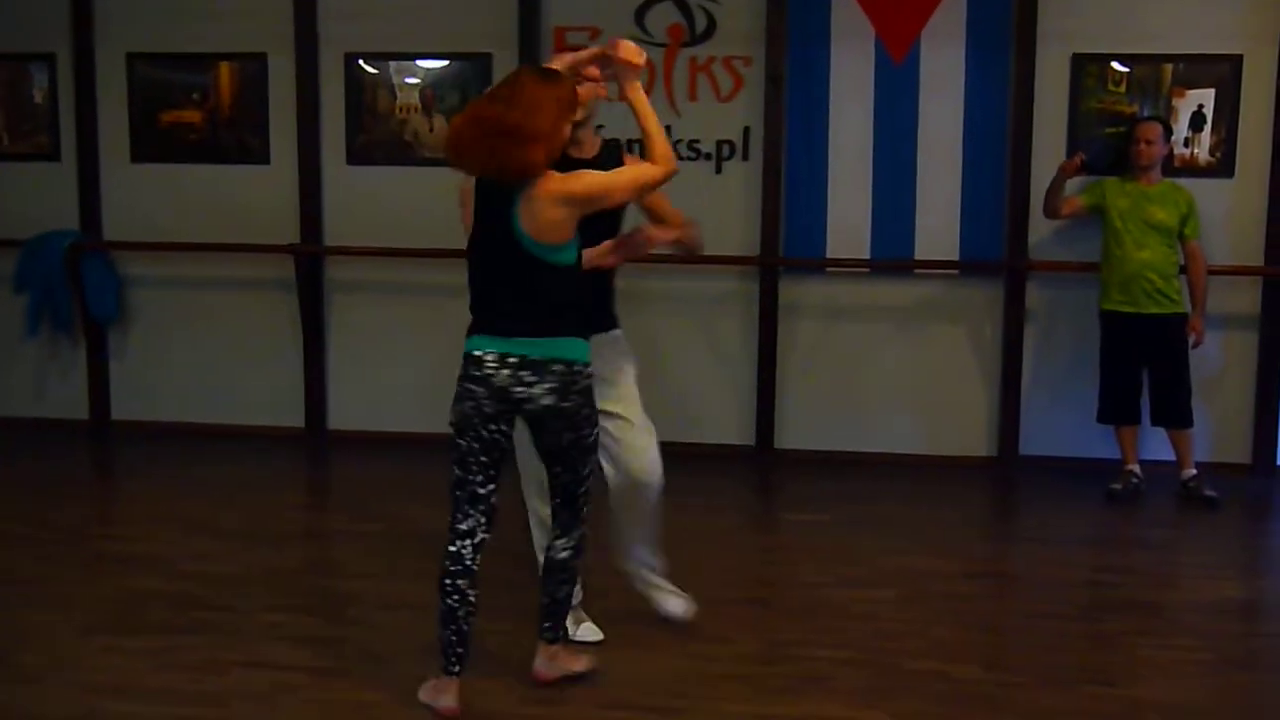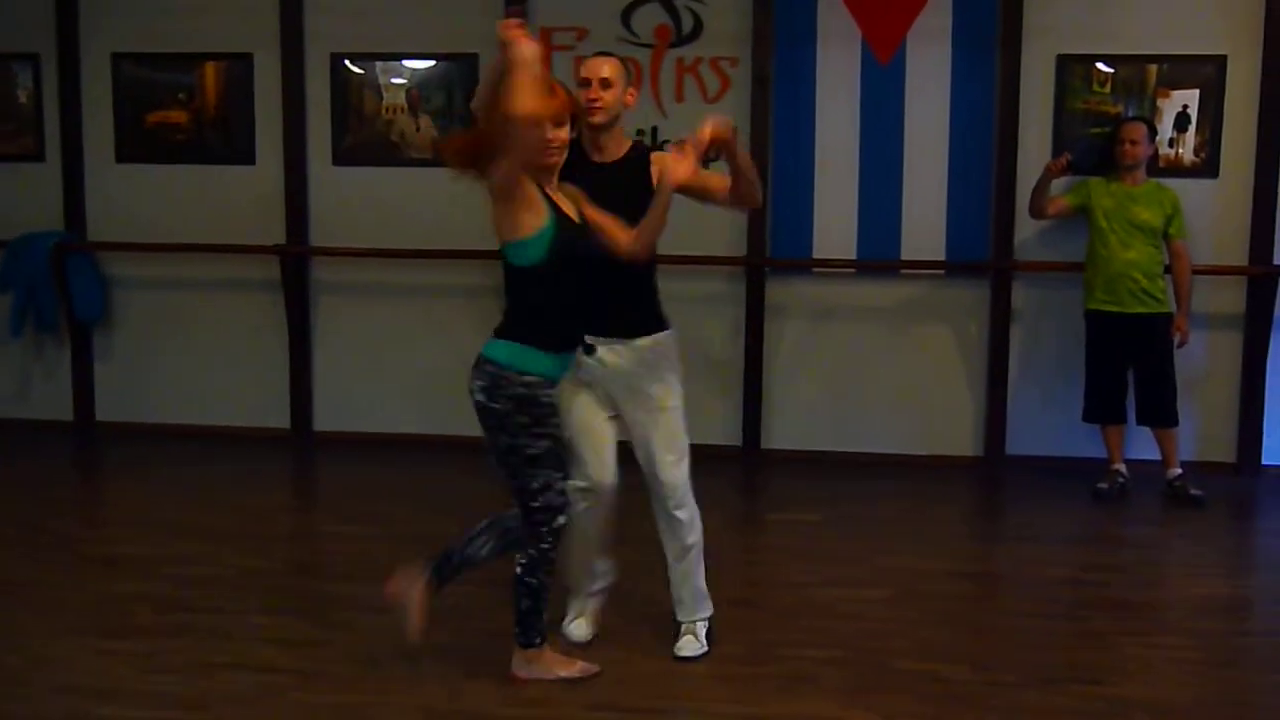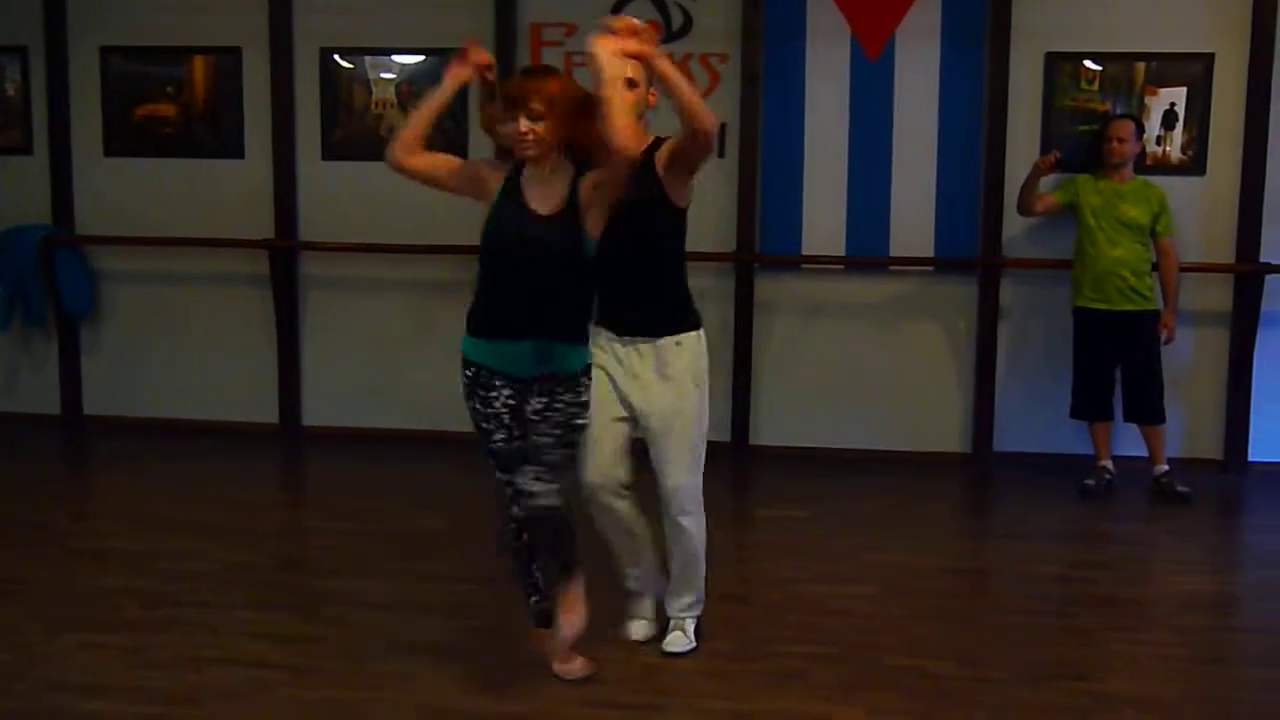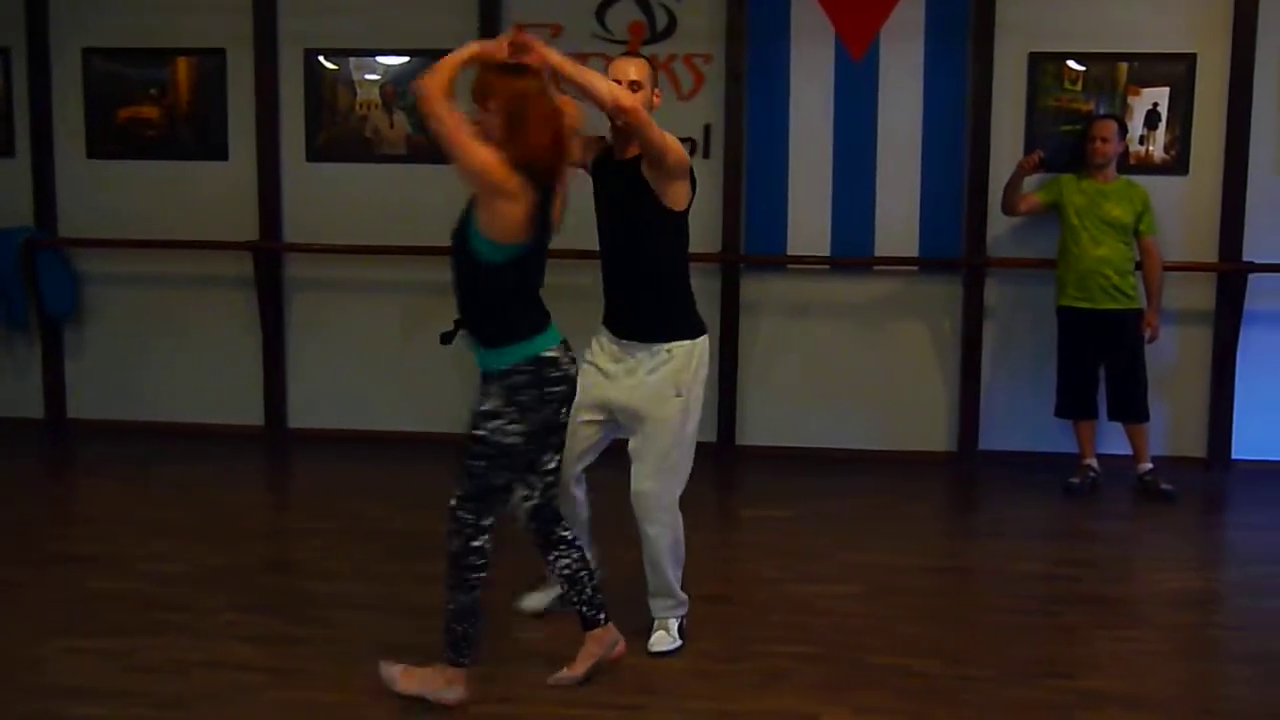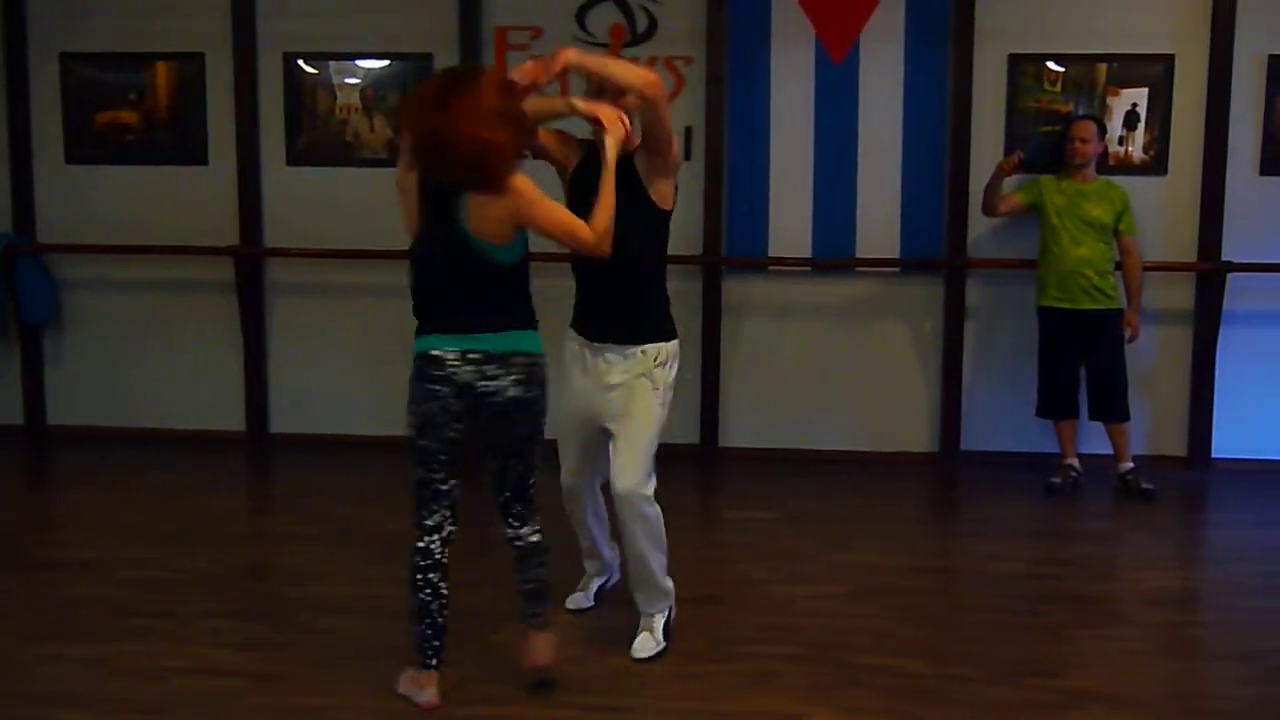
dt=0.2s
person 1, frame 1
left shoulder: (482, 192)
right shoulder: (559, 193)
right elbow: (663, 164)
left wrist: (597, 255)
right wrist: (633, 84)
left hip: (485, 372)
right hip: (558, 378)
left knee: (468, 523)
right knee: (572, 511)
right ankle: (552, 649)
person 1, frame 2
left shoulder: (563, 197)
right shoulder: (513, 187)
left elbow: (633, 246)
right elbow: (519, 116)
left wrist: (668, 187)
right wrist: (522, 54)
left hip: (508, 376)
right hip: (519, 381)
left knee: (539, 513)
right knee: (546, 517)
left ankle: (426, 578)
right ankle: (531, 652)
person 1, frame 3
left shoulder: (593, 188)
right shoulder: (493, 180)
left elbow: (622, 144)
right elbow: (402, 154)
left wrist: (606, 67)
right wrist: (455, 80)
left hip: (561, 375)
right hip: (492, 372)
left knee: (540, 500)
right knee: (527, 505)
left ankle: (568, 580)
right ankle: (549, 625)
person 1, frame 4
left shoulder: (503, 178)
right shoulder: (521, 182)
left elbow: (430, 94)
left wrist: (472, 53)
left hip: (526, 379)
right hip: (533, 368)
left knee: (469, 517)
right knee: (539, 509)
left ankle: (451, 672)
right ankle: (597, 632)
person 1, frame 5
left shoulder: (417, 181)
right shoulder: (510, 193)
left elbow: (413, 133)
right elbow: (598, 242)
left wrist: (462, 85)
right wrist: (610, 151)
left hip: (440, 374)
right hip: (516, 372)
left knee: (433, 522)
right knee: (517, 505)
left ankle: (427, 672)
right ankle: (538, 634)
person 2, frame 1
left shoulder: (626, 166)
left elbow: (691, 239)
left wrist: (667, 237)
left hip: (603, 341)
left knee: (643, 471)
right knee: (553, 482)
left ankle: (647, 572)
right ankle: (562, 602)
person 2, frame 2
left shoulder: (658, 165)
right shoulder: (557, 159)
left elbow: (749, 199)
left wrist: (729, 147)
left hip: (647, 347)
right hip: (578, 348)
left knee: (671, 485)
right knee: (595, 481)
left ankle: (694, 613)
right ankle: (587, 594)
person 2, frame 3
left shoulder: (670, 159)
left elbow: (703, 129)
left wrist: (653, 57)
left hip: (672, 346)
right hip: (607, 344)
left knee: (679, 491)
right knee: (601, 480)
left ankle: (685, 609)
right ankle: (642, 590)
person 2, frame 4
left shoulder: (667, 159)
right shoulder: (599, 155)
left elbow: (632, 118)
left wrist: (557, 61)
left hip: (671, 353)
right hip: (611, 346)
left knee: (652, 495)
right knee: (558, 466)
left ankle: (669, 612)
person 2, frame 5
left shoulder: (655, 160)
right shoulder: (575, 157)
left elbow: (650, 86)
left wrist: (574, 59)
left hip: (645, 354)
right hip: (584, 348)
left knee: (629, 484)
right knee: (575, 480)
left ankle: (656, 610)
right ankle: (600, 568)
person 3, frame 1
left shoulder: (1181, 197)
right shoulder: (1108, 189)
left elbow: (1195, 257)
right elbow: (1054, 211)
left wrist: (1198, 313)
right wrist: (1061, 177)
left hip: (1168, 313)
right hip: (1119, 312)
left knee: (1175, 397)
right knee: (1121, 396)
left ankle: (1189, 475)
right ankle: (1131, 471)
person 3, frame 2
left shoulder: (1166, 198)
right shoulder: (1092, 190)
left elbow: (1179, 257)
right elbow: (1040, 211)
left wrist: (1183, 312)
right wrist: (1046, 178)
left hip: (1153, 313)
right hip: (1104, 312)
left knee: (1160, 396)
right knee: (1107, 395)
left ankle: (1174, 474)
right ankle: (1117, 470)
person 3, frame 3
left shoulder: (1153, 196)
right shoulder: (1080, 187)
left elbow: (1167, 255)
right elbow: (1028, 208)
left wrist: (1170, 310)
right wrist: (1035, 175)
left hip: (1140, 310)
right hip: (1091, 309)
left knee: (1147, 394)
right knee: (1094, 392)
left ankle: (1161, 471)
right ankle: (1104, 467)
person 3, frame 4
left shoulder: (1136, 195)
right shoulder: (1064, 187)
left elbow: (1150, 254)
right elbow: (1012, 208)
left wrist: (1153, 308)
right wrist: (1019, 175)
left hip: (1123, 308)
right hip: (1075, 308)
left knee: (1131, 392)
right knee: (1079, 391)
left ankle: (1145, 469)
right ankle: (1089, 465)
person 3, frame 5
left shoulder: (1115, 195)
right shoulder: (1044, 187)
left elbow: (1130, 254)
right elbow: (992, 208)
left wrist: (1133, 308)
right wrist: (998, 176)
left hip: (1104, 308)
right hip: (1056, 308)
left knee: (1112, 391)
right knee: (1059, 391)
left ankle: (1126, 468)
right ankle: (1070, 465)
